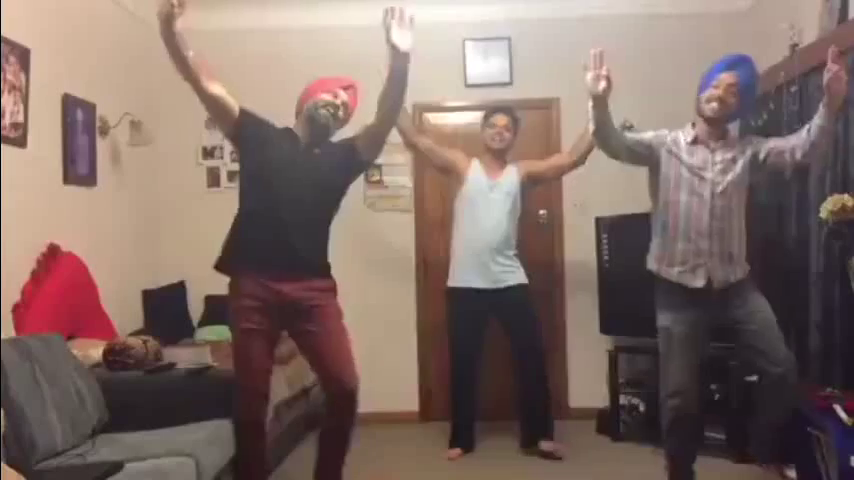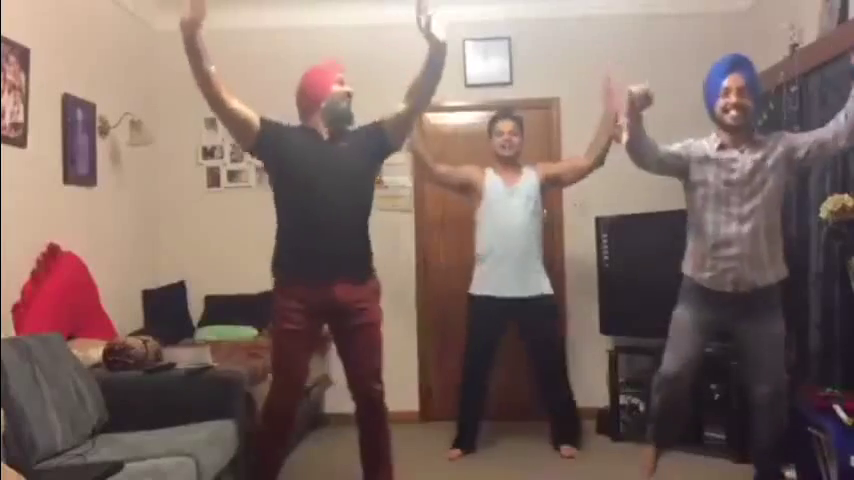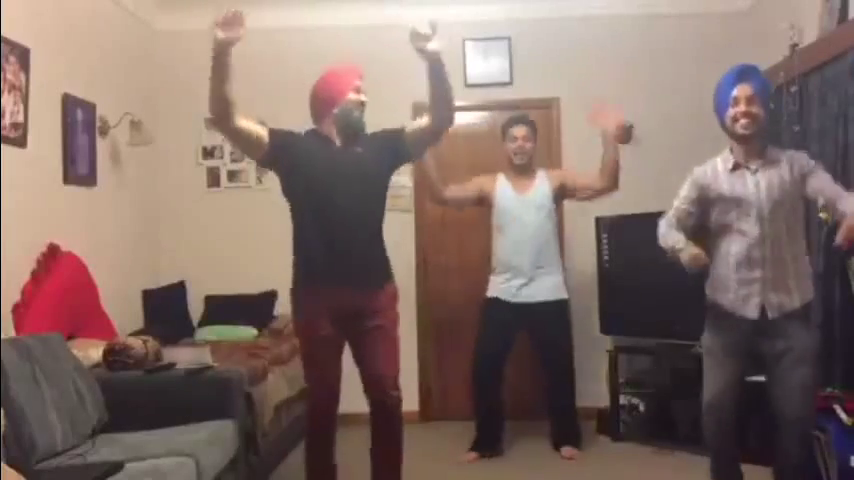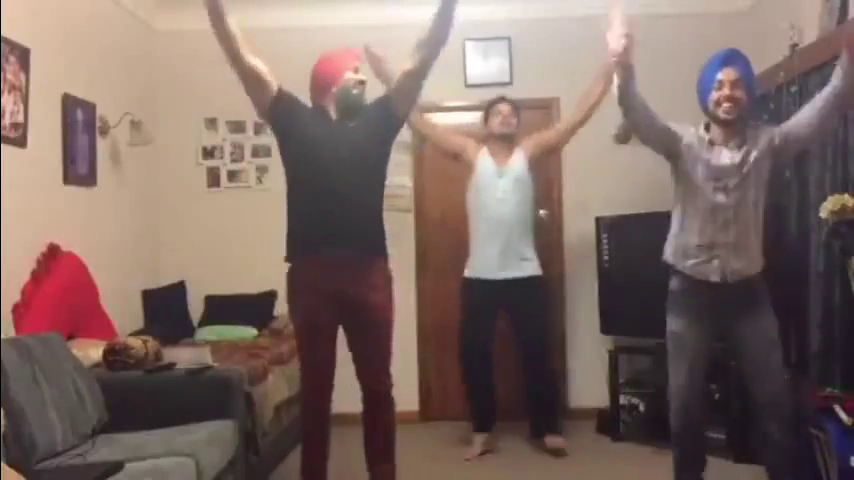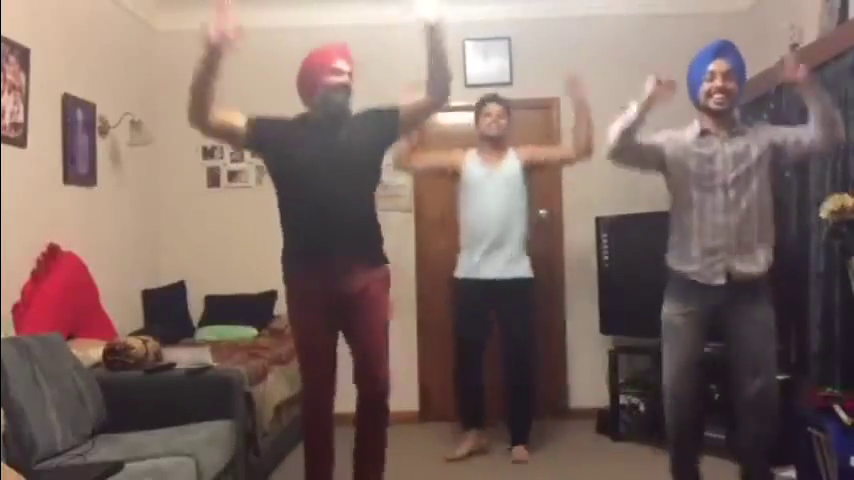
dt=0.4s
person 1, frame 1
left shoulder: (342, 158)
right shoulder: (259, 138)
left elbow: (385, 121)
right elbow: (206, 86)
left wrist: (398, 60)
left hip: (312, 288)
right hip: (254, 286)
left knee: (343, 387)
right knee: (252, 397)
person 1, frame 2
left shoulder: (366, 143)
right shoulder: (282, 142)
left elbow: (414, 104)
right elbow: (222, 102)
left wrist: (436, 51)
right wrist: (192, 39)
left hip: (356, 289)
right hip: (296, 290)
left knee: (370, 395)
right knee: (284, 398)
person 1, frame 3
left shoulder: (381, 147)
right shoulder: (293, 149)
left elbow: (440, 120)
right elbow: (226, 121)
left wrist: (434, 62)
right wrist: (221, 55)
left hip: (373, 292)
right hip: (317, 293)
left knee: (386, 394)
right knee: (322, 400)
person 1, frame 4
left shoulder: (378, 119)
right shoulder: (295, 120)
left elbow: (419, 62)
right elbow: (242, 59)
left hip: (369, 271)
right hip: (311, 272)
left knee: (377, 384)
right knee: (316, 388)
person 1, frame 5
left shoulder: (373, 126)
right shoulder: (279, 134)
left elbow: (435, 99)
right elbow: (203, 119)
left wrist: (434, 40)
right wrist: (215, 52)
left hip: (365, 274)
right hip: (307, 278)
left knee: (375, 386)
right knee: (317, 392)
person 2, frame 1
left shoulder: (749, 152)
right shoulder: (664, 146)
left elbow: (803, 148)
right elbow: (615, 145)
left wrist: (831, 102)
right wrist: (599, 103)
left hip: (734, 284)
right hip: (679, 287)
left knee: (782, 374)
right knee: (679, 394)
person 2, frame 2
left shoulder: (782, 149)
right shoulder: (692, 154)
right elbow: (647, 157)
right wrist: (634, 119)
left hip: (760, 292)
right hip: (702, 288)
left knee: (770, 394)
right knee: (672, 376)
right ankle: (660, 437)
person 2, frame 3
left shoulder: (796, 165)
right shoulder: (706, 175)
right elbow: (671, 223)
right wrist: (681, 244)
left hip: (787, 310)
right hip: (727, 310)
left knee: (795, 415)
right knee: (717, 410)
person 2, frame 4
left shoulder: (766, 142)
right shoulder: (681, 143)
right elbow: (635, 117)
right wrist: (623, 64)
left hip: (746, 289)
right hip: (691, 288)
left knee: (773, 395)
right knee: (686, 398)
person 2, frame 5
left shoulder: (763, 141)
right shoulder: (674, 145)
left elbow: (827, 136)
right elbow: (618, 150)
left wrist: (809, 90)
right wrist: (643, 105)
left hip: (748, 287)
right hip: (691, 283)
left knee: (758, 392)
right knee: (680, 390)
person 3, frame 1
left shoulder: (523, 171)
right shoulder: (460, 165)
left elbow: (573, 158)
right elbow: (415, 140)
left hip: (510, 281)
right hip: (465, 284)
left knee: (532, 355)
right knee: (463, 363)
left ankle: (538, 434)
right ankle: (461, 438)
person 3, frame 2
left shoulder: (540, 175)
right shoulder: (476, 178)
left elbow: (591, 161)
right elbow: (432, 170)
left wrist: (610, 116)
right wrist: (414, 130)
left hip: (535, 292)
right hip: (487, 292)
left knee: (552, 367)
right knee: (474, 368)
left ankle: (565, 435)
right ankle: (464, 439)
person 3, frame 3
left shoulder: (553, 180)
right shoulder: (490, 185)
left elbow: (606, 184)
right elbow: (443, 194)
left wrist: (610, 139)
right wrist: (427, 154)
left hip: (549, 295)
right hip: (502, 295)
left knee: (559, 369)
right knee: (486, 368)
left ankle: (566, 437)
right ankle: (486, 441)
person 3, frame 4
left shoulder: (530, 150)
right shoulder: (469, 151)
left elbow: (577, 118)
right elbow: (421, 123)
left wrist: (608, 70)
right wrist: (391, 79)
left hip: (524, 273)
right hip: (479, 274)
left knee: (535, 352)
right knee: (474, 352)
left ankle: (548, 428)
right ankle: (483, 430)
person 3, frame 5
left shoulder: (522, 158)
right shoulder: (459, 161)
left elbow: (579, 151)
right elbow: (407, 162)
left wrist: (579, 105)
left hip: (514, 276)
right hip: (469, 275)
left knee: (519, 358)
right knee: (467, 354)
left ankle: (519, 438)
right ankle: (473, 431)
